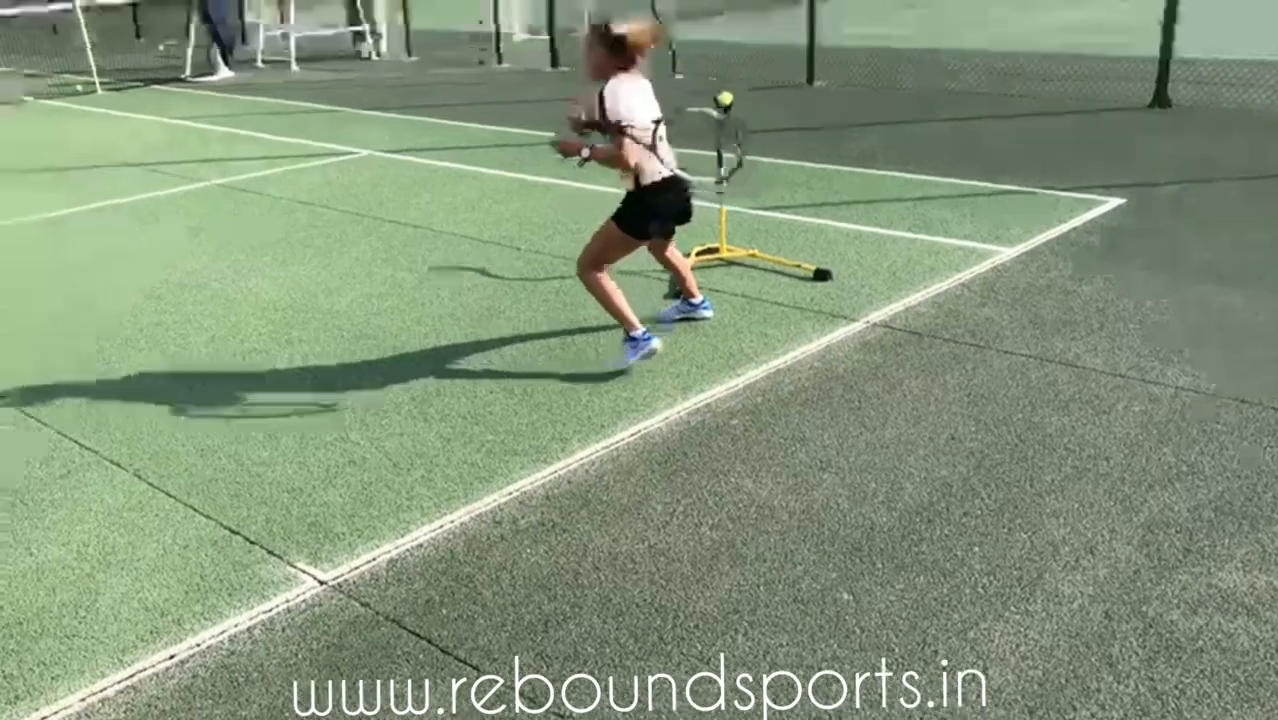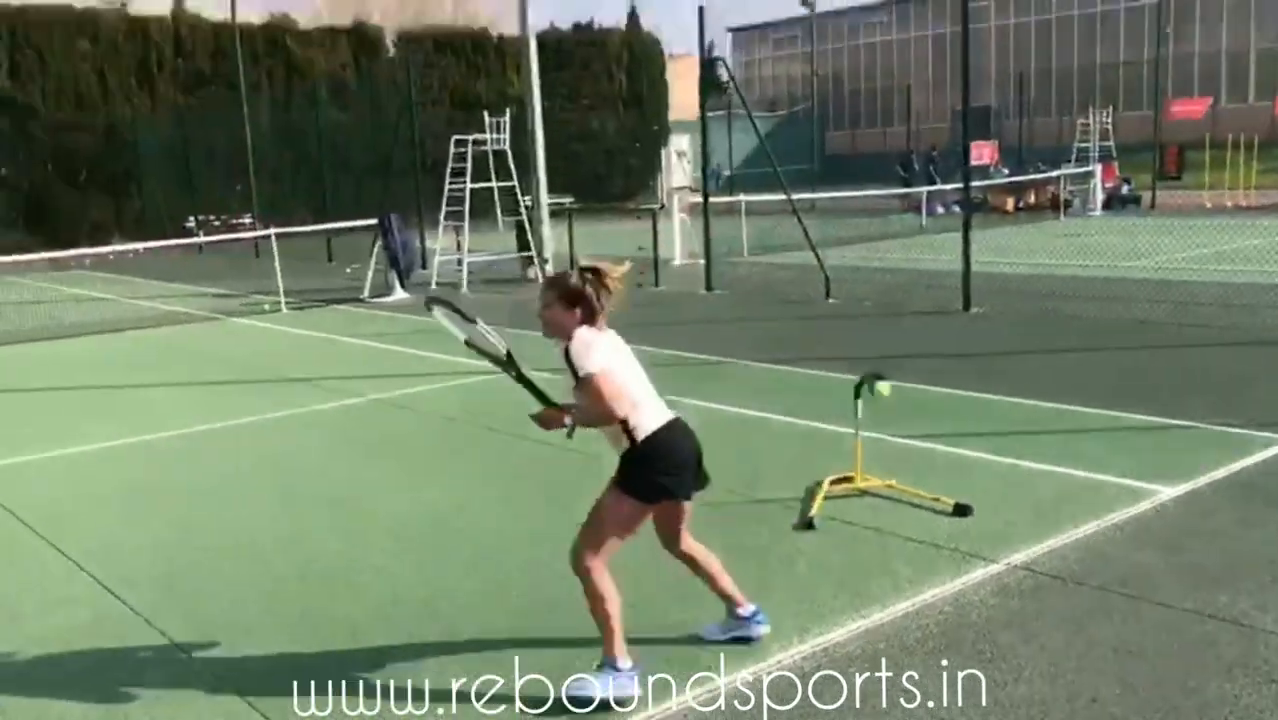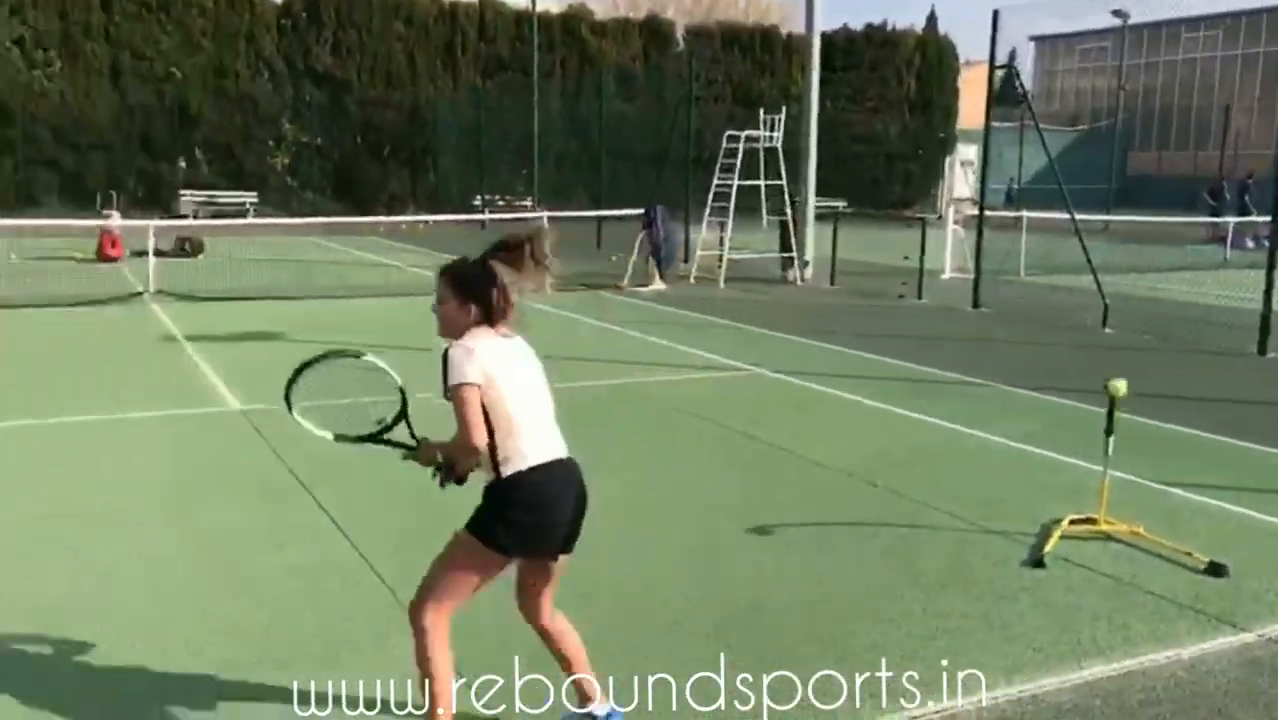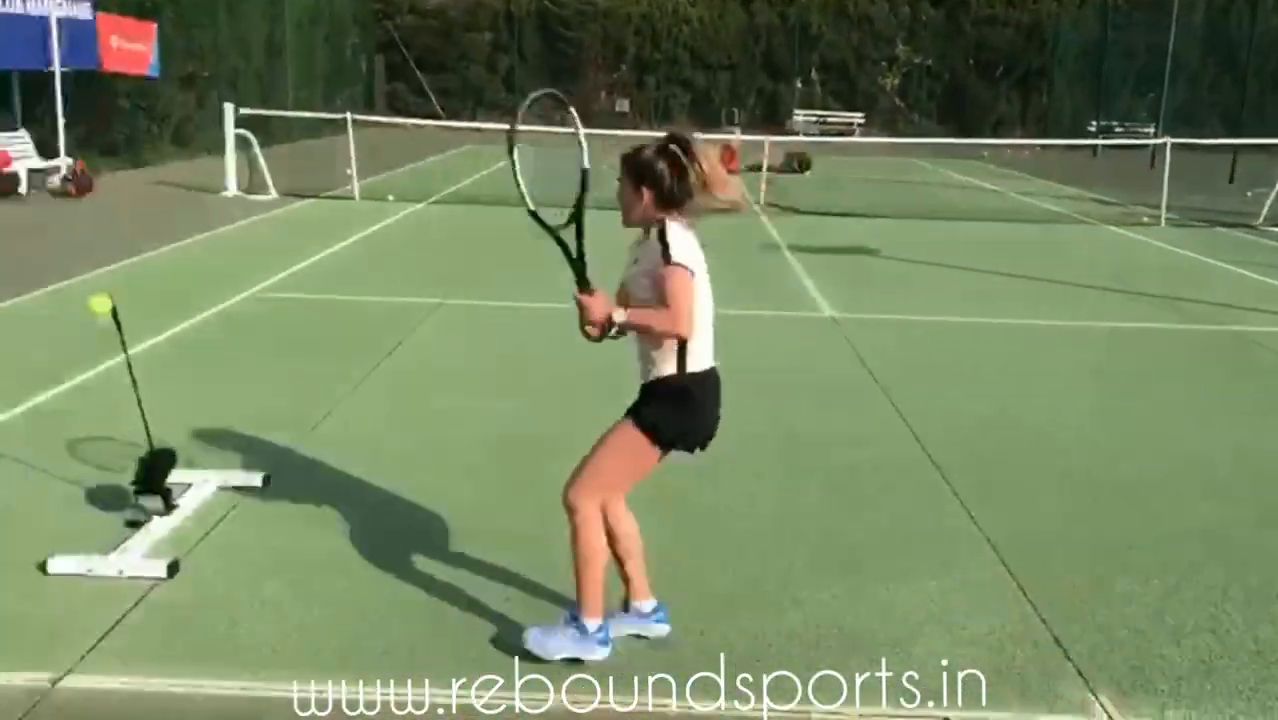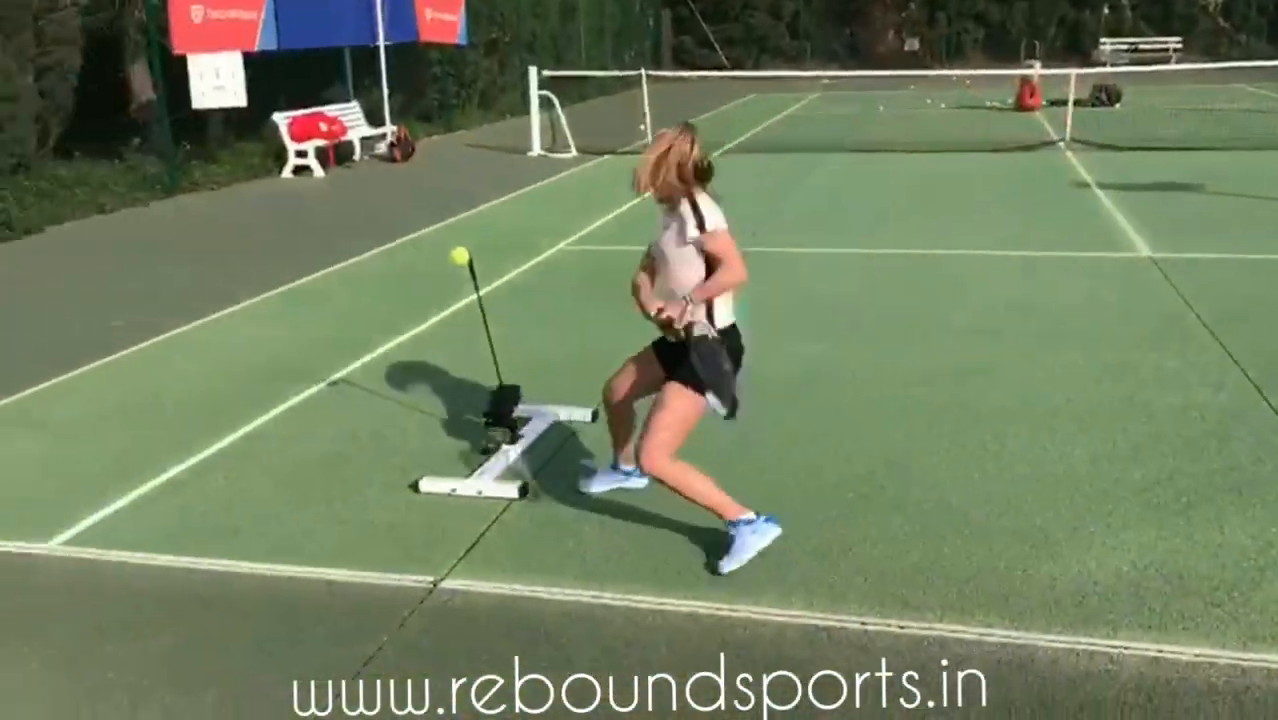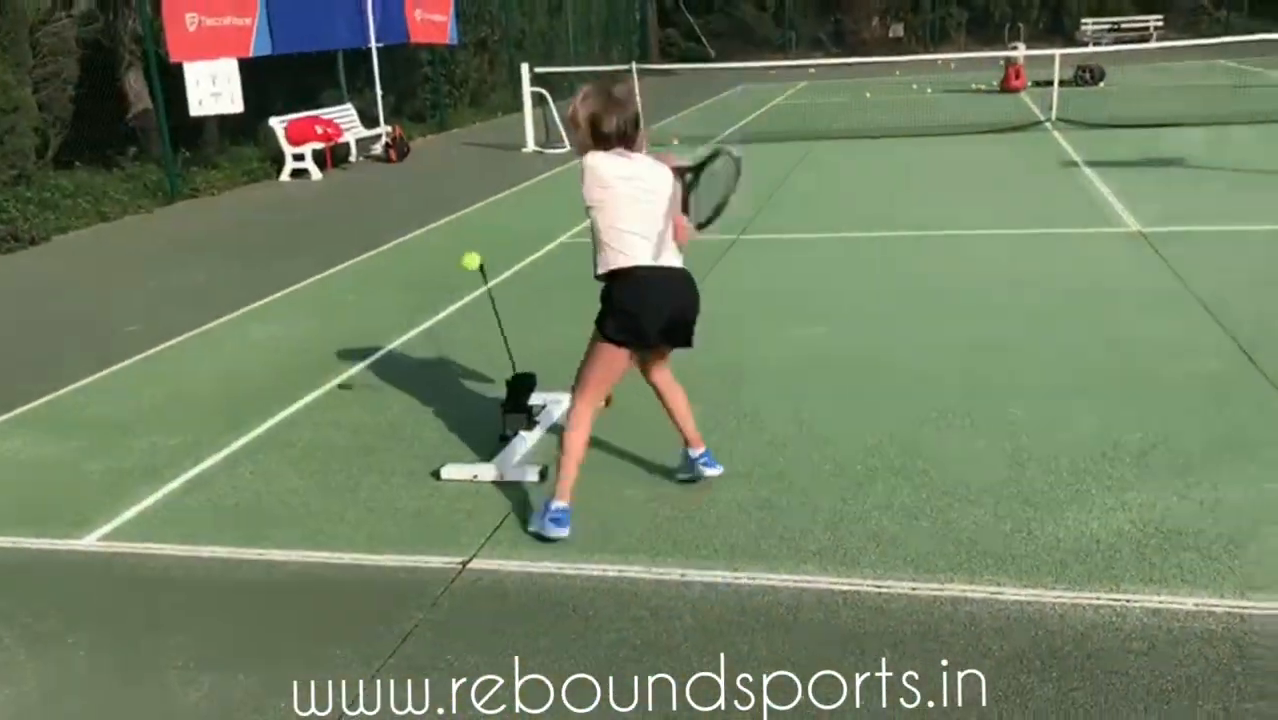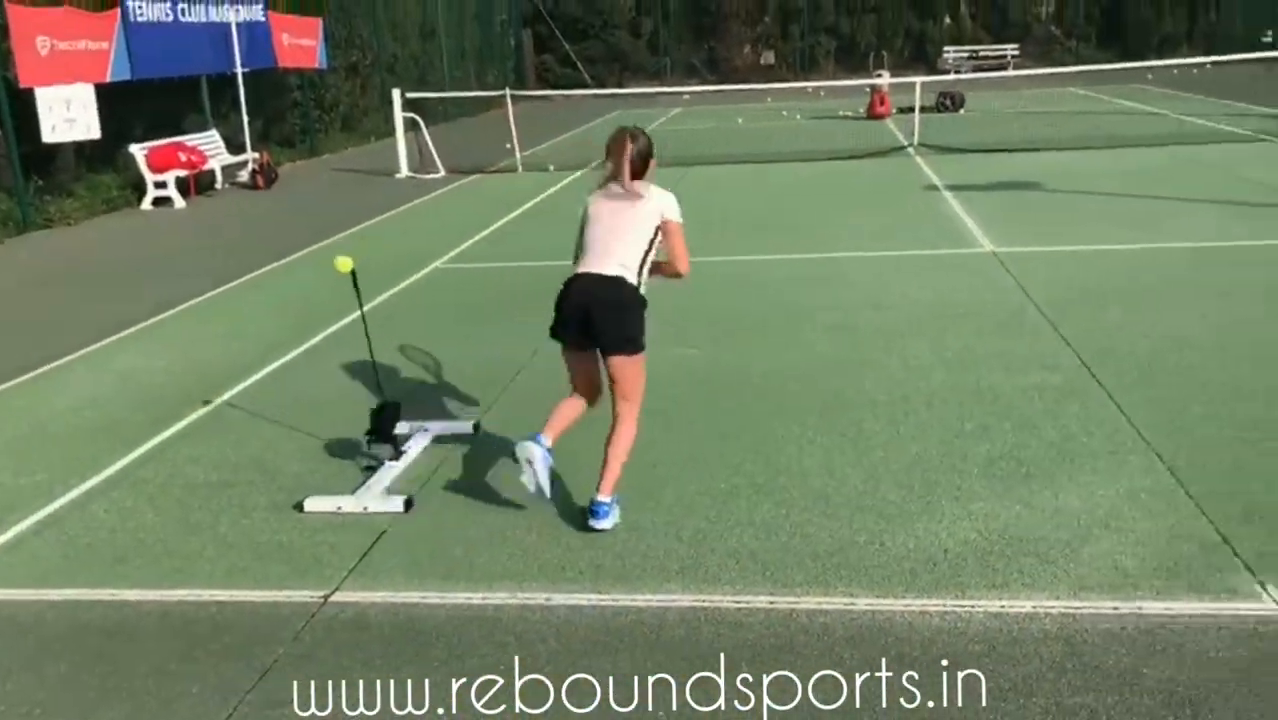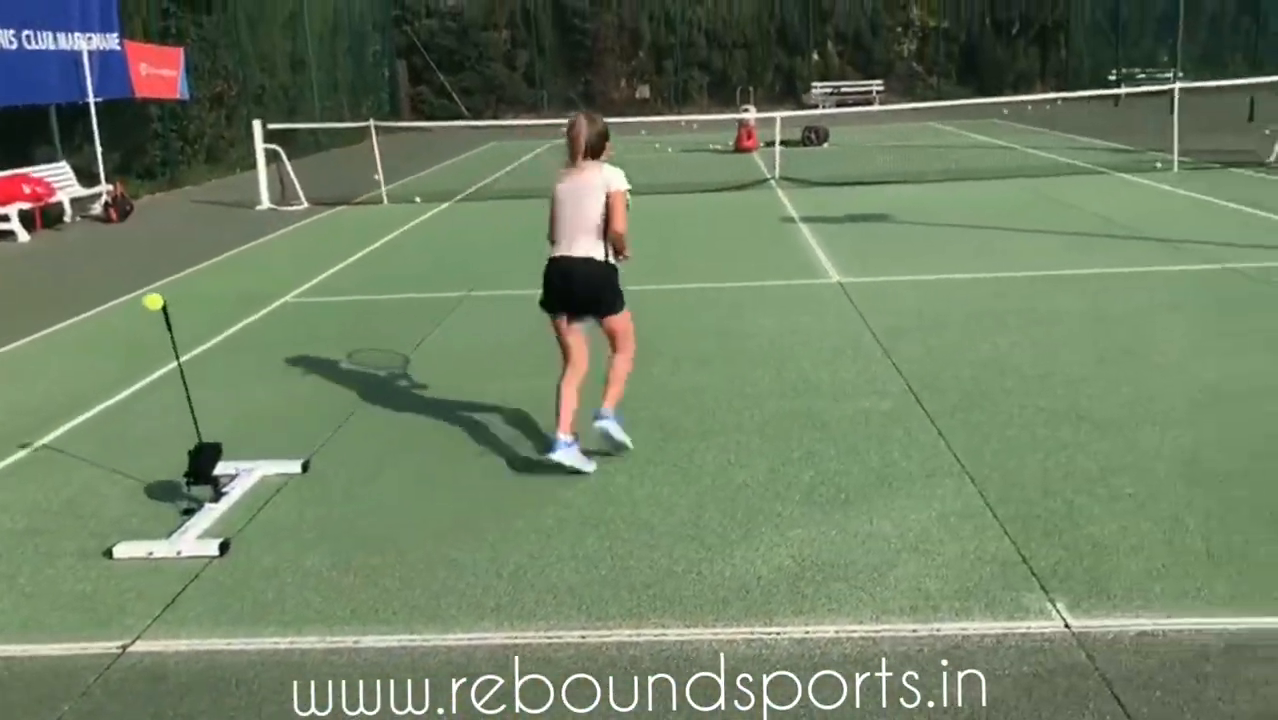
dt=0.4s
person 1, frame 1
left shoulder: (613, 93)
right shoulder: (637, 83)
left elbow: (625, 159)
left wrist: (582, 151)
right wrist: (588, 123)
left hip: (651, 195)
right hip: (672, 184)
left knee: (589, 268)
right knee: (660, 247)
left ankle: (638, 335)
right ankle: (695, 300)
person 1, frame 2
left shoulder: (579, 347)
right shoulder: (601, 337)
left elbow: (613, 410)
left wrist: (565, 418)
right wrist: (567, 413)
left hip: (654, 454)
right hip: (676, 441)
left knee: (587, 557)
right knee: (676, 541)
left ankle: (618, 667)
right ankle: (745, 615)
person 1, frame 3
left shoulder: (464, 352)
right shoulder: (516, 345)
left elbow: (475, 442)
left wrist: (436, 453)
right wrist: (459, 459)
left hip: (524, 495)
right hip: (565, 483)
left knee: (429, 611)
right knee: (537, 607)
person 1, frame 4
left shoulder: (668, 240)
right shoulder: (662, 238)
left elbow: (680, 323)
right elbow: (649, 312)
left wrist: (615, 314)
right wrist: (605, 314)
left hip: (679, 395)
right hip: (680, 390)
left knee: (580, 495)
right knee: (604, 492)
left ankle: (590, 628)
right ankle: (644, 608)
person 1, frame 5
left shoulder: (697, 210)
right shoulder: (675, 213)
left elbow: (734, 270)
right elbow: (643, 276)
left wrist: (688, 303)
right wrist: (654, 308)
right hip: (679, 340)
left knee: (656, 458)
right knee: (614, 392)
left ankle: (749, 523)
right ankle: (624, 468)
person 1, frame 6
left shoulder: (592, 165)
right shoulder: (661, 172)
left hip: (632, 290)
right hip: (679, 288)
left knee: (585, 400)
right knee: (655, 369)
left ankle: (558, 510)
right ankle: (699, 455)
person 1, frame 7
left shoulder: (598, 198)
right shoulder: (663, 200)
right elbow: (680, 268)
left hip: (575, 294)
right hip: (619, 299)
left knee: (582, 394)
right knee: (627, 409)
left ankle: (540, 444)
right ankle: (603, 504)
person 1, frame 8
left shoulder: (563, 180)
right shoulder: (612, 176)
right elbow: (617, 227)
right wrist: (621, 249)
left hip: (556, 273)
right hip: (595, 273)
left knee: (576, 363)
right knee: (623, 348)
left ankle: (563, 442)
right ankle: (606, 415)
